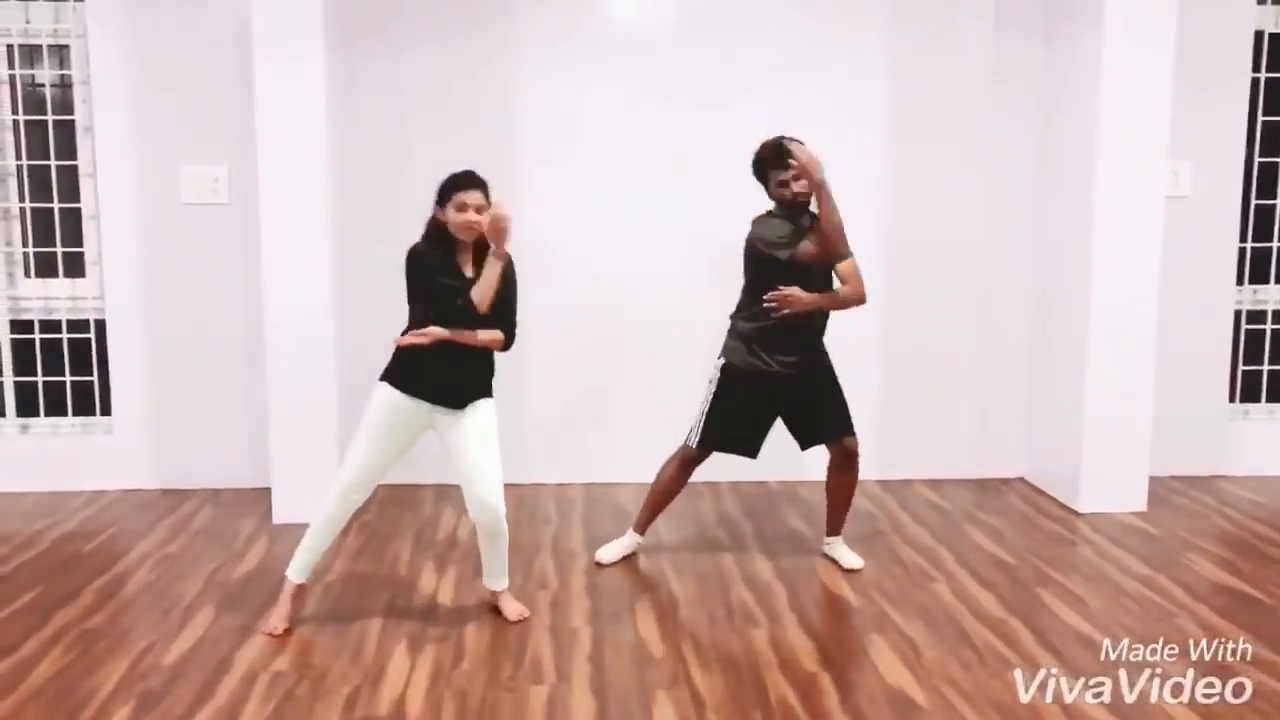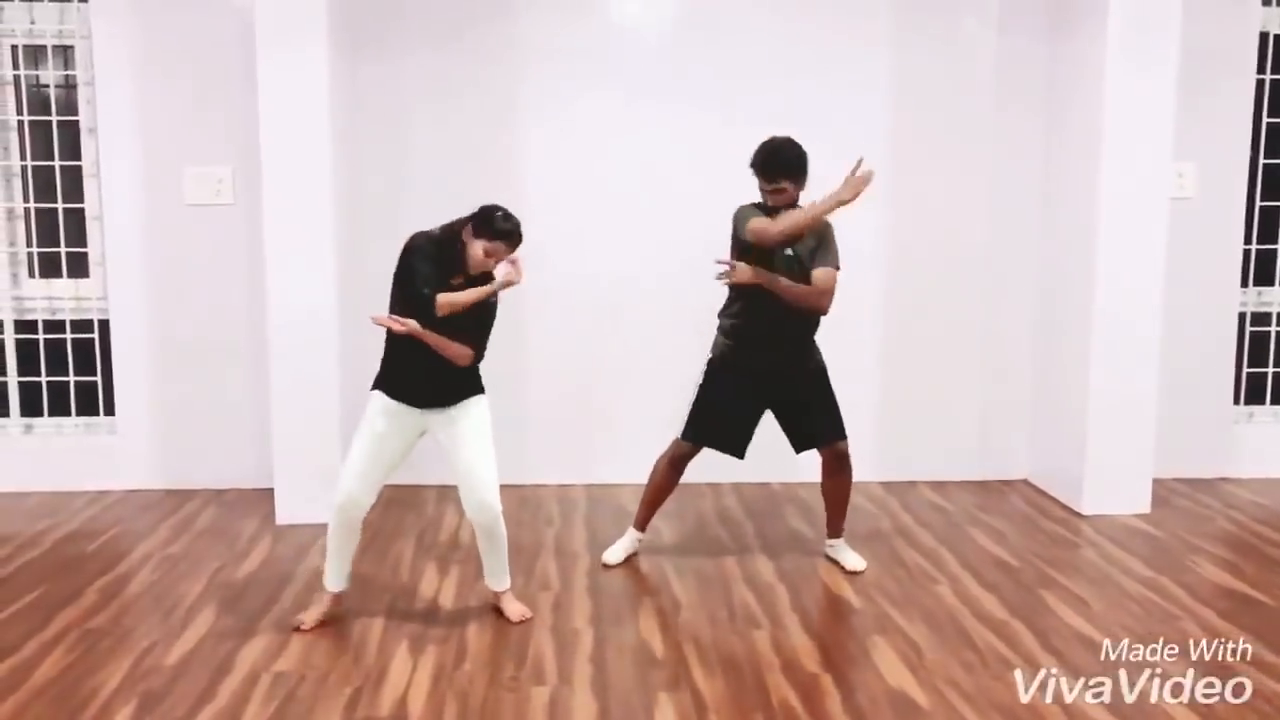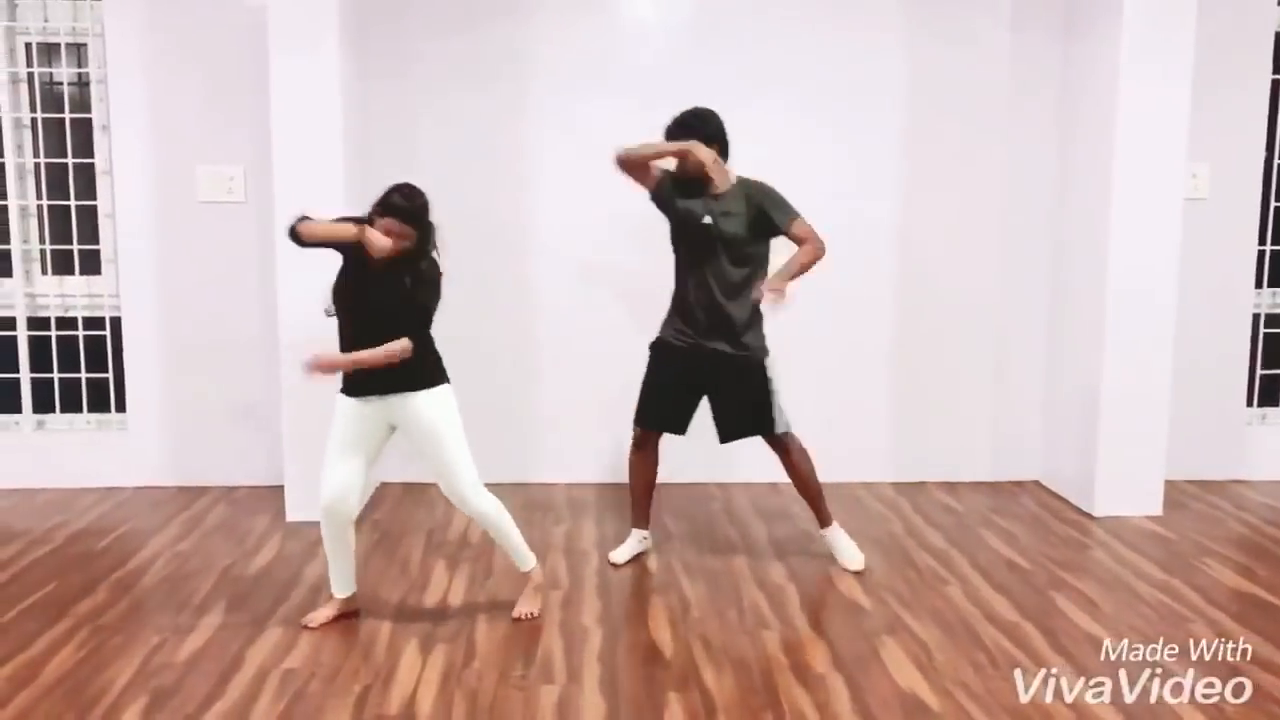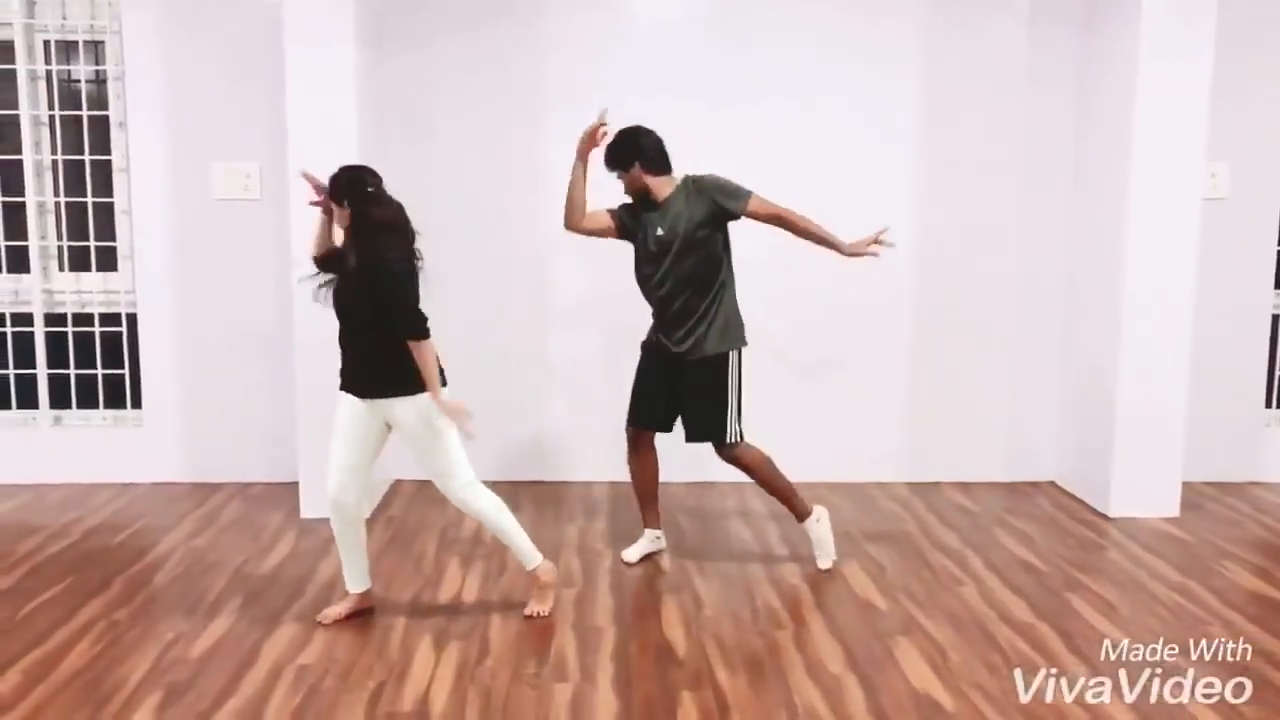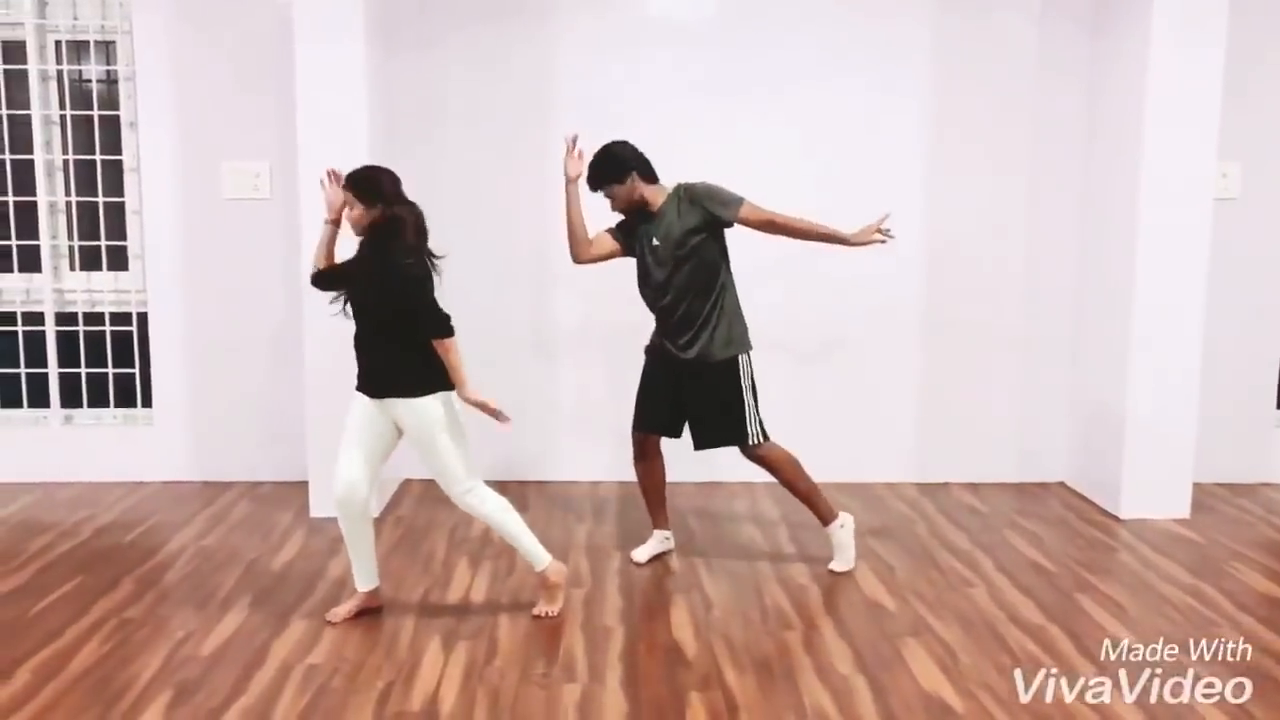
dt=0.3s
person 1, frame 1
left shoulder: (500, 267)
right shoulder: (424, 257)
left elbow: (504, 337)
right elbow: (469, 311)
left wrist: (448, 334)
right wrist: (496, 252)
left hip: (469, 400)
right hip: (406, 391)
left knee: (488, 504)
right knee: (348, 489)
left ankle: (498, 589)
right ankle: (293, 586)
person 1, frame 2
left shoulder: (486, 285)
right shoulder: (422, 249)
left elbow: (468, 354)
right elbow: (428, 303)
left wrist: (421, 332)
right wrist: (490, 287)
left hip: (460, 403)
right hip: (397, 397)
left knee: (484, 503)
right knee: (350, 498)
left ankle: (501, 590)
right ankle: (332, 592)
person 1, frame 3
left shoulder: (422, 271)
right shoulder: (358, 245)
left elbow: (412, 340)
right elbow: (301, 231)
left wrist: (347, 360)
right wrist: (360, 233)
left hip: (418, 390)
right hip: (359, 393)
left knee: (466, 490)
right knee: (335, 501)
left ankle: (531, 571)
right ankle: (343, 596)
person 1, frame 4
left shoulder: (387, 256)
right shoulder: (358, 250)
left elbow: (414, 327)
right elbow: (325, 260)
left wrist: (437, 392)
right wrist: (324, 212)
left hip: (407, 390)
right hip: (358, 391)
left knee: (462, 488)
right knee: (341, 495)
left ankle: (540, 571)
right ankle: (358, 593)
person 1, frame 5
left shoulder: (403, 259)
right shoulder: (374, 257)
left elbow: (437, 326)
right elbow: (323, 277)
left wrist: (463, 388)
right wrist: (332, 219)
left hip: (421, 394)
right hip: (373, 393)
left knee: (467, 492)
right knee: (348, 493)
left ankle: (550, 571)
right ankle: (367, 591)
person 2, frame 1
left shoulder: (825, 225)
right shoulder: (765, 230)
left elbow: (856, 292)
right elbow: (829, 250)
left wrist: (813, 301)
right wrist: (825, 185)
left hip: (807, 361)
right hip: (748, 362)
left knee: (846, 448)
right knee: (693, 452)
left ankle: (833, 539)
right ankle: (635, 534)
person 2, frame 2
left shoulder: (820, 230)
right shoulder: (748, 218)
left elbow: (821, 300)
right elbow: (772, 232)
left wrist: (762, 277)
right wrist: (839, 197)
left hip: (798, 360)
right hip: (738, 357)
left knee: (837, 451)
right knee: (684, 448)
left ankle: (835, 541)
right ankle: (635, 533)
person 2, frame 3
left shoulder: (756, 197)
right shoulder: (676, 193)
left elbow: (812, 244)
right elbow: (625, 159)
left wrist: (777, 279)
right wrist: (670, 149)
left hip: (739, 346)
right hip: (680, 341)
left knee: (780, 439)
right knee: (646, 433)
left ankle: (830, 529)
right ankle: (640, 533)
person 2, frame 4
left shoulder: (707, 191)
right shoulder: (635, 215)
left elbow: (777, 214)
right elbow: (575, 221)
left wrist: (843, 247)
right wrist: (583, 155)
left hip: (714, 345)
right hip: (663, 343)
left knee: (730, 447)
right knee: (638, 433)
left ankle: (810, 517)
right ankle: (652, 532)
person 2, frame 5
left shoulder: (698, 199)
right shoulder: (632, 230)
left elbow: (769, 221)
right elbow: (581, 253)
left wrist: (847, 238)
right wrist: (571, 185)
left hip: (721, 350)
right hip: (668, 350)
left knee: (756, 446)
right knee: (644, 438)
left ankle: (835, 522)
right ankle: (661, 533)
